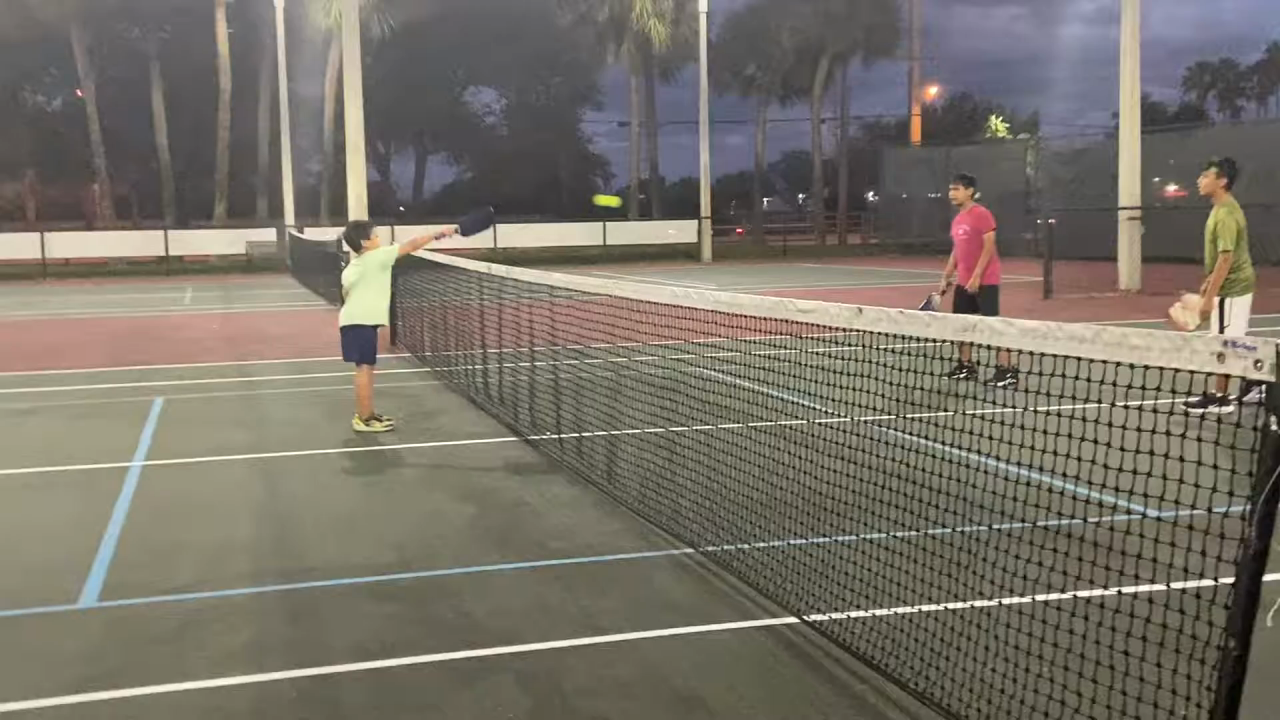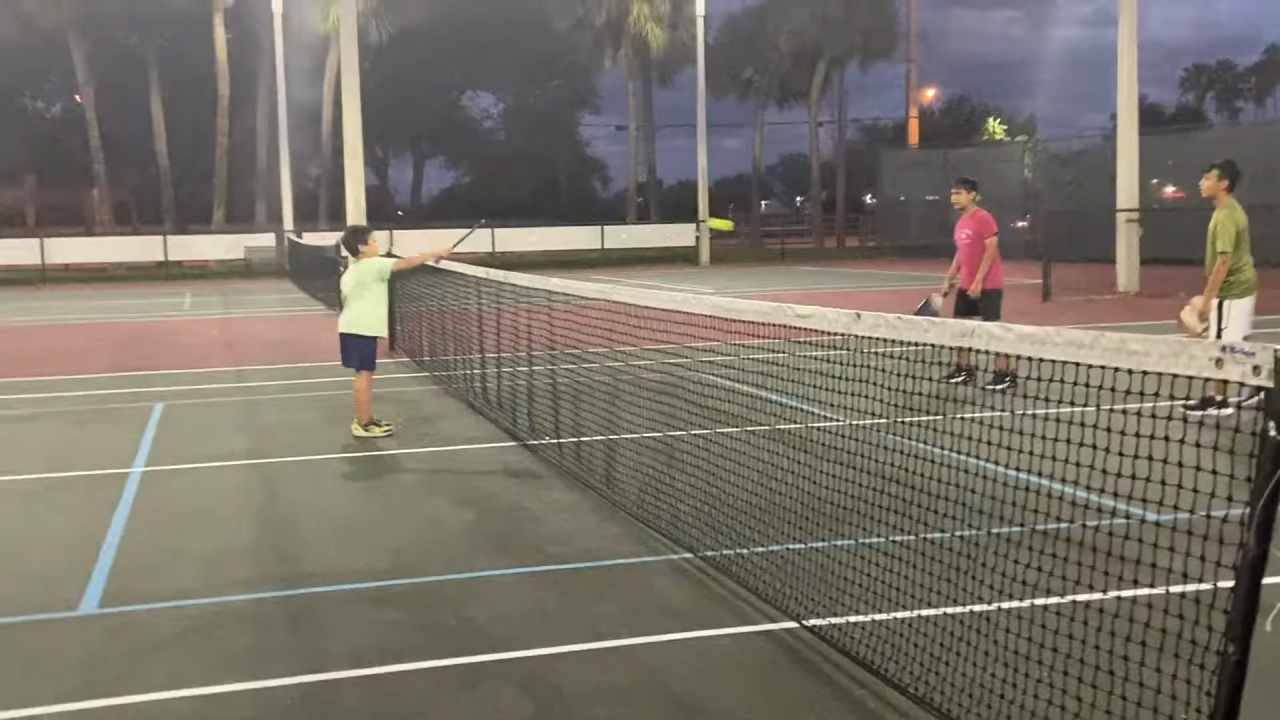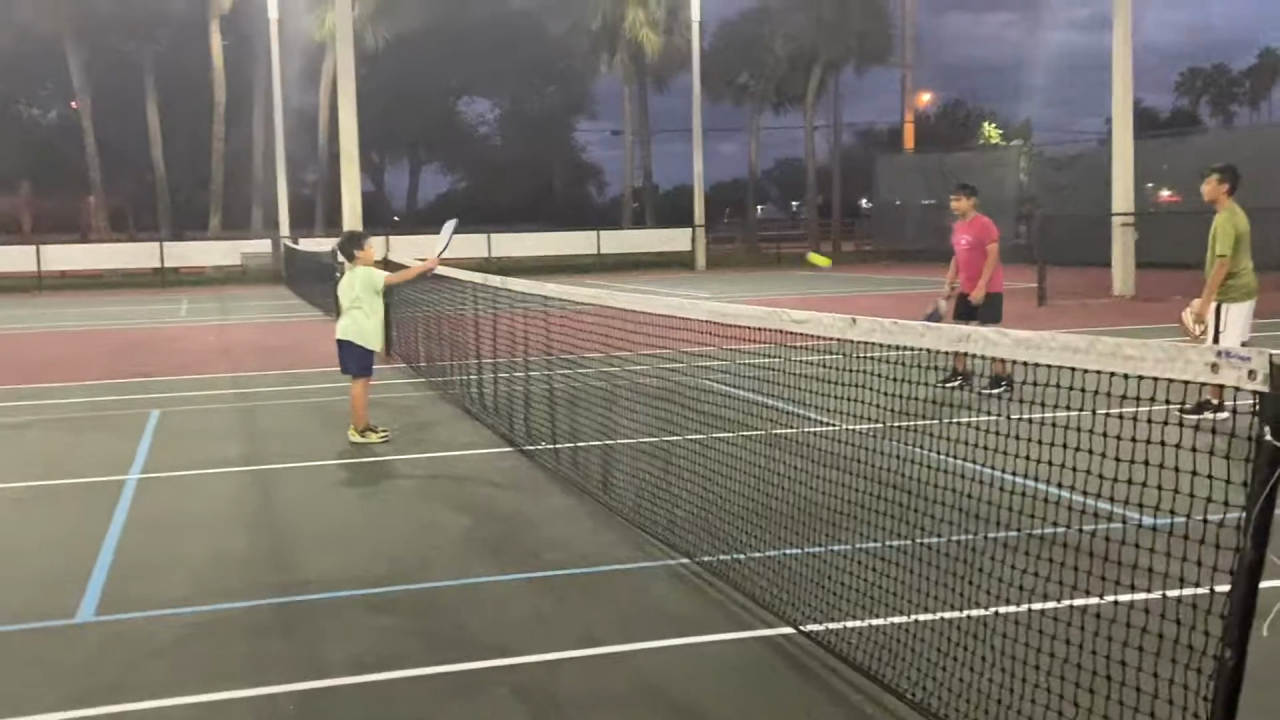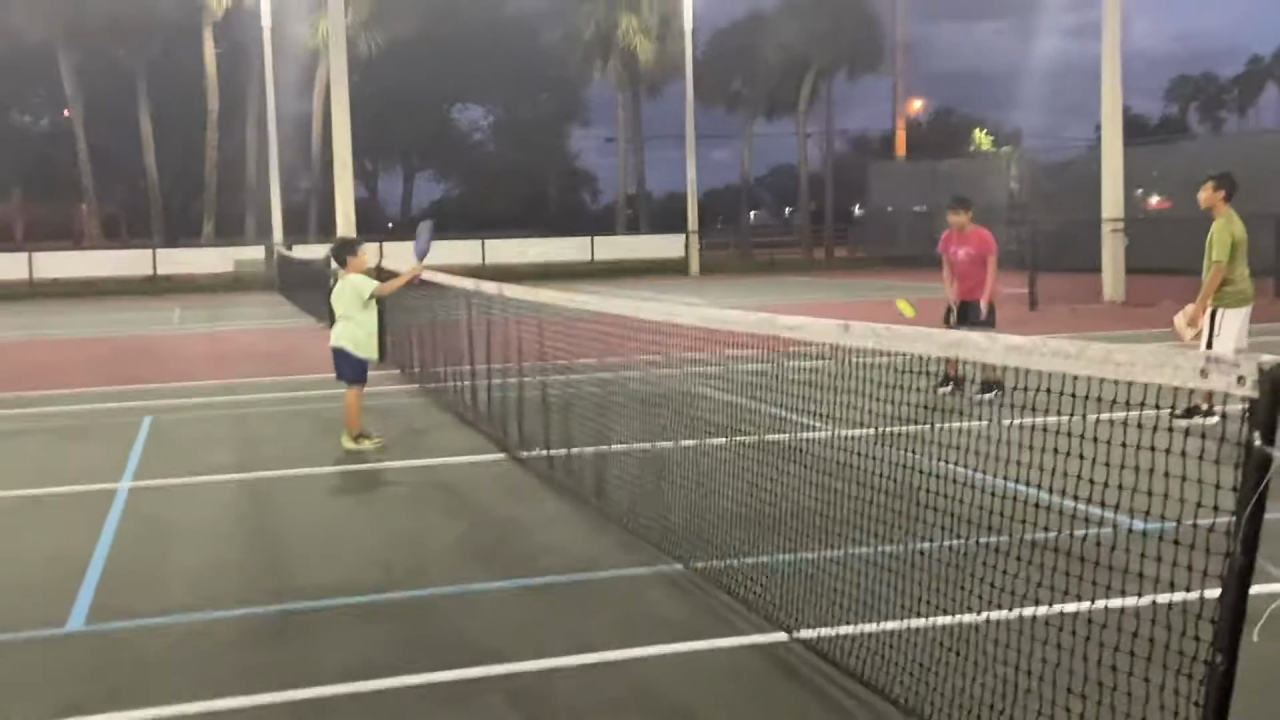
dt=0.1s
person 1, frame 1
left shoulder: (1225, 215)
right shoulder: (1223, 209)
left elbow: (1225, 258)
left wrist: (1209, 298)
right wrist: (1207, 283)
left hip: (1231, 287)
right hip: (1239, 284)
left ankle: (1219, 398)
right ankle: (1252, 382)
person 1, frame 2
left shoulder: (1226, 217)
right shoulder: (1228, 211)
left elbow: (1224, 261)
left wrist: (1207, 298)
right wrist: (1210, 289)
left hip: (1231, 290)
right hip: (1241, 286)
left knee: (1222, 345)
right knee: (1235, 343)
left ankle: (1219, 400)
person 1, frame 3
left shoulder: (1225, 220)
right shoulder: (1236, 214)
left elbow: (1222, 264)
left wrist: (1204, 301)
right wrist: (1210, 297)
left hip: (1230, 294)
right hip: (1243, 290)
left knee: (1219, 350)
right knee: (1237, 347)
left ankle: (1214, 404)
person 1, frame 4
left shoulder: (1222, 226)
right shoulder: (1232, 221)
left elbow: (1218, 270)
left wrist: (1198, 306)
right wrist: (1204, 302)
left hip: (1226, 300)
right hip: (1239, 296)
left knee: (1212, 354)
right knee: (1236, 353)
left ankle: (1206, 408)
person 2, frame 1
left shoulder: (351, 267)
right shoulder: (377, 257)
left elbow: (346, 293)
right elbow: (409, 246)
right wrist: (439, 235)
left hip: (354, 321)
right hip: (362, 322)
left knee: (365, 368)
right knee: (365, 368)
left ankle: (365, 413)
right ankle: (364, 418)
person 2, frame 2
left shoulder: (350, 272)
right shoulder: (373, 265)
left elbow: (345, 298)
right elbow: (405, 262)
right wrist: (435, 255)
left hip: (352, 328)
right hip: (361, 329)
left knee: (364, 374)
right knee: (364, 374)
left ankle: (365, 418)
right ankle: (363, 424)
person 2, frame 3
left shoulder: (347, 277)
right shoulder: (366, 273)
right elbow: (396, 278)
right wrist: (424, 266)
left hip: (352, 334)
right hip: (358, 336)
left knee: (361, 380)
right knee: (361, 381)
left ankle: (361, 424)
right ankle: (359, 430)
person 2, frame 4
left shoulder: (342, 284)
right shoulder: (356, 281)
right elbow: (382, 290)
right wrist: (410, 274)
left hip: (348, 341)
right hip: (352, 342)
left knee: (355, 387)
right knee: (355, 387)
left ankle: (355, 431)
right ankle: (353, 436)
person 3, frame 1
left shoulder: (982, 214)
right shoulder: (957, 219)
left elbow: (989, 246)
left wrist: (976, 276)
right wrist: (946, 277)
left hip: (985, 280)
right hip: (964, 281)
left ankle: (1007, 371)
right ankle: (966, 365)
person 3, frame 2
left shoulder: (984, 218)
right shoulder: (961, 222)
left elbow: (991, 251)
left wrist: (979, 281)
right wrist: (949, 278)
left hip: (988, 284)
right hip: (966, 284)
left ankle: (1005, 374)
right ankle: (964, 369)
person 3, frame 3
left shoulder: (985, 225)
right shoulder: (957, 227)
left elbow: (993, 258)
left wrist: (981, 288)
right wrist: (948, 282)
left hip: (988, 289)
right hip: (965, 289)
left ankle: (1001, 377)
right ankle: (960, 373)
person 3, frame 4
left shoulder: (984, 237)
right shoulder: (947, 238)
left elbow: (991, 269)
right elbow: (947, 267)
left wrist: (985, 298)
right wrist: (950, 291)
left hip: (980, 297)
right hip: (960, 296)
left ankle: (993, 382)
right ankle: (952, 378)
